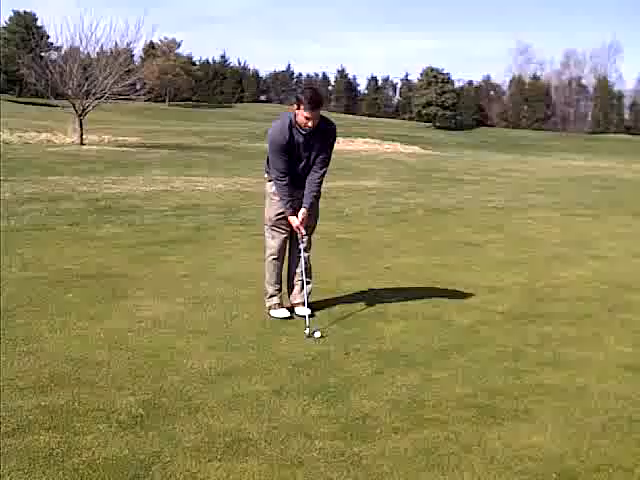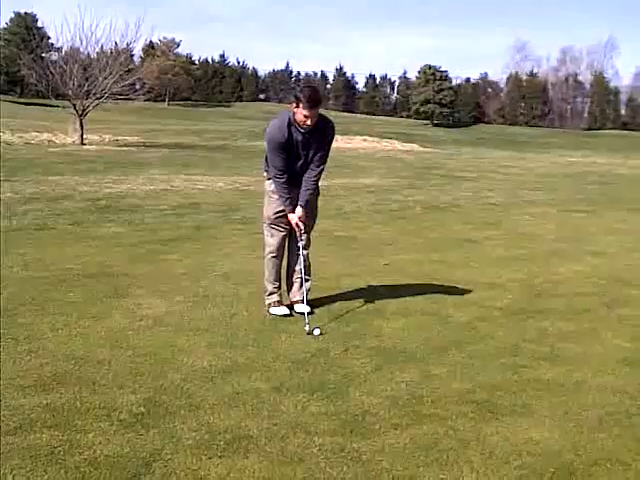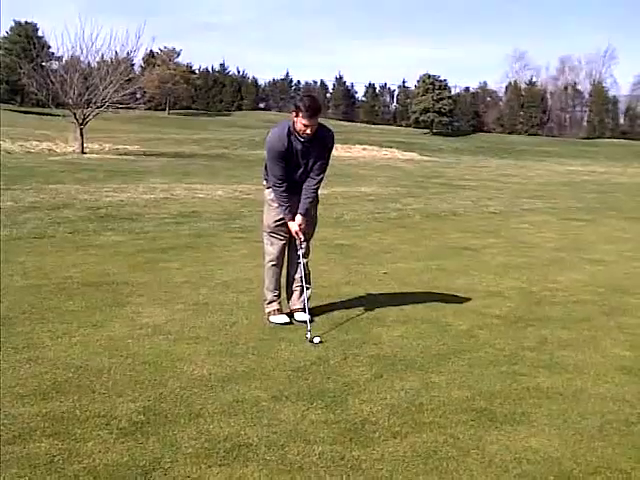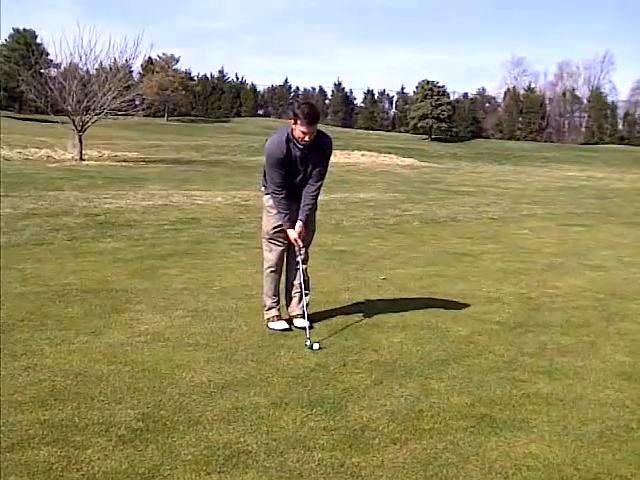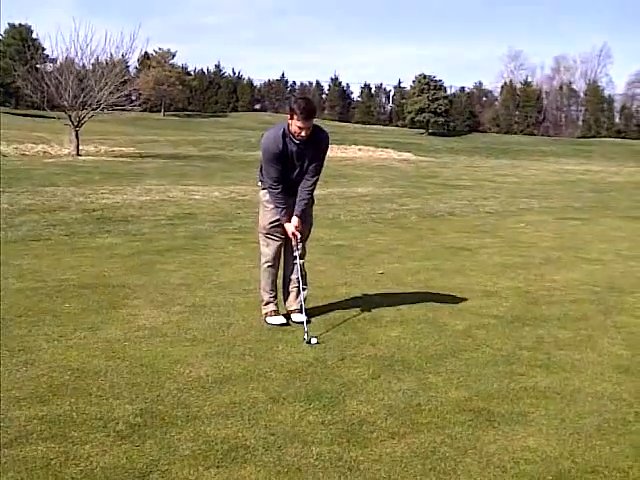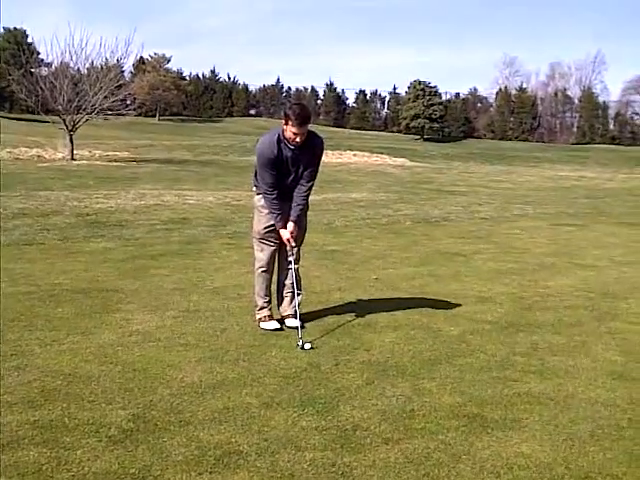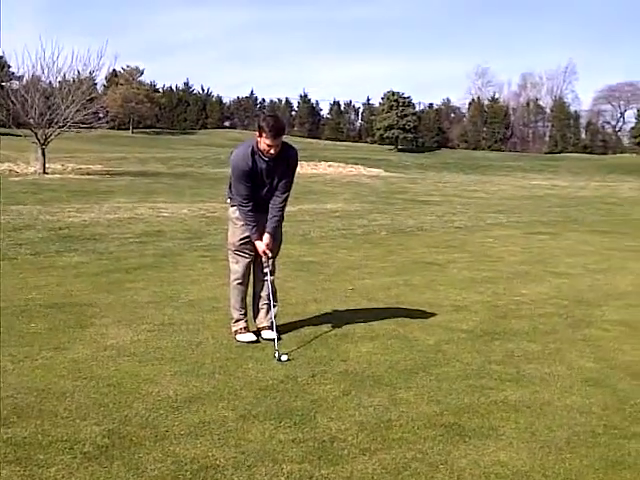
dt=0.2s
person 1, frame 1
left shoulder: (328, 130)
right shoulder: (279, 130)
left elbow: (318, 171)
right elbow: (281, 175)
left wrist: (305, 207)
right wrist: (290, 212)
left hip: (308, 187)
right hip: (280, 186)
left knee: (303, 245)
right knee: (276, 245)
left ankle: (298, 298)
right ankle: (273, 300)
person 1, frame 2
left shoulder: (326, 128)
right shoulder: (277, 129)
left elbow: (315, 169)
right elbow: (279, 173)
left wrist: (301, 205)
right wrist: (289, 210)
left hip: (307, 185)
right hip: (278, 184)
left knee: (302, 243)
right knee: (275, 243)
left ankle: (298, 295)
right ankle: (273, 297)
person 1, frame 3
left shoulder: (325, 137)
right shoulder: (277, 138)
left elbow: (315, 177)
right elbow: (278, 182)
left wrist: (302, 213)
right wrist: (288, 218)
left hip: (306, 194)
right hip: (278, 192)
left knee: (302, 251)
right knee: (275, 250)
left ankle: (298, 303)
right ankle: (272, 306)
person 1, frame 4
left shoulder: (324, 143)
right shoulder: (276, 145)
left elbow: (314, 183)
right elbow: (278, 189)
left wrist: (301, 219)
right wrist: (288, 225)
left hip: (305, 200)
right hip: (277, 199)
left knee: (301, 257)
right knee: (274, 257)
left ankle: (297, 309)
right ankle: (271, 311)
person 1, frame 5
left shoulder: (320, 138)
right shoulder: (272, 140)
left elbow: (310, 179)
right elbow: (274, 184)
left wrist: (297, 214)
right wrist: (285, 220)
left hip: (302, 195)
right hip: (273, 194)
left knee: (298, 252)
right knee: (271, 252)
left ankle: (294, 304)
right ankle: (269, 307)
person 1, frame 6
left shoulder: (315, 144)
right shoulder: (267, 145)
left elbow: (305, 184)
right elbow: (269, 189)
left wrist: (293, 220)
right wrist: (279, 226)
left hip: (296, 200)
right hip: (268, 199)
left knee: (292, 257)
right knee: (265, 257)
left ankle: (288, 309)
right ankle: (263, 312)
person 1, frame 7
left shoulder: (289, 155)
right shoulder: (241, 157)
left elbow: (280, 196)
right elbow: (244, 201)
left wrist: (269, 232)
right wrist: (256, 237)
left hip: (272, 212)
right hip: (243, 211)
left knee: (267, 268)
right knee: (240, 268)
left ankle: (264, 321)
right ankle: (239, 324)
